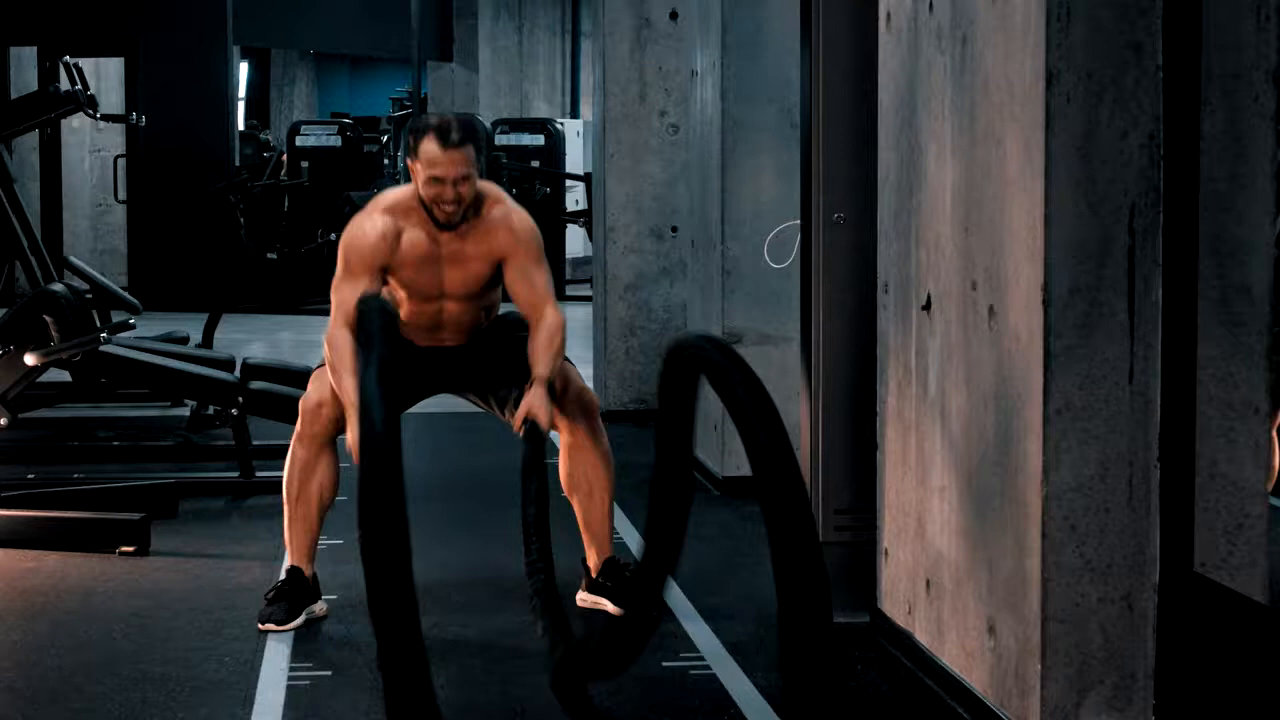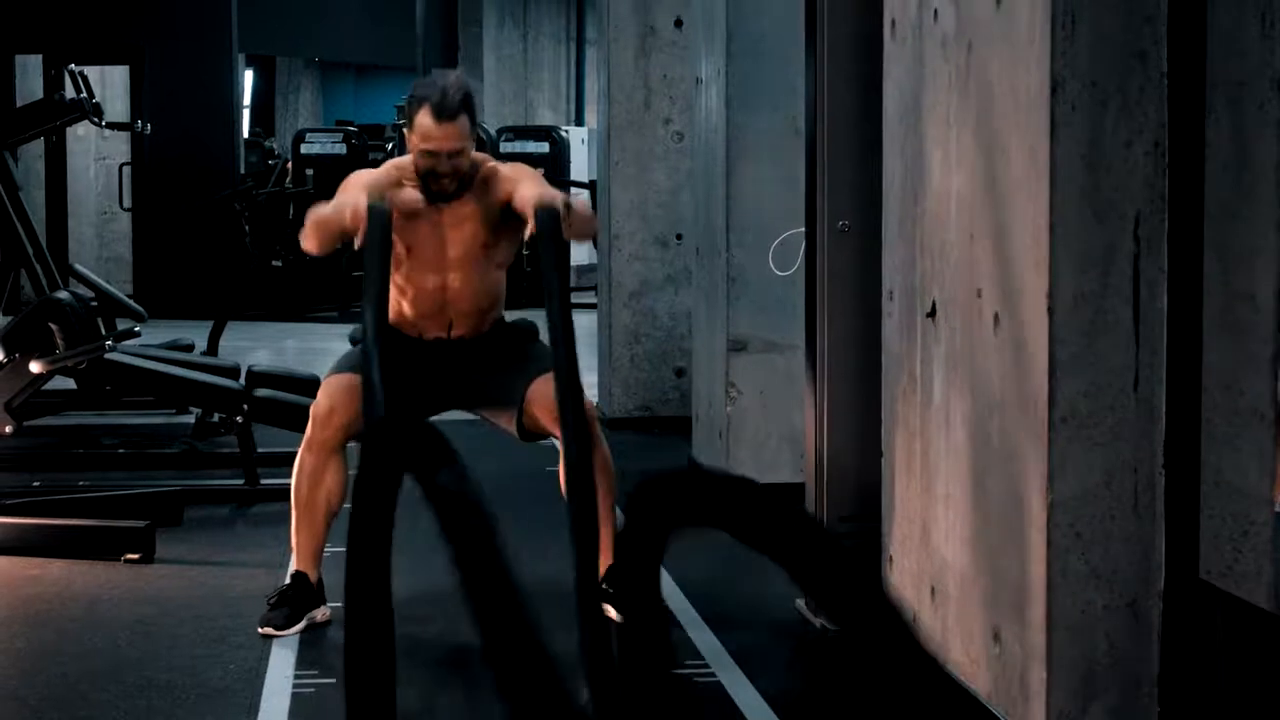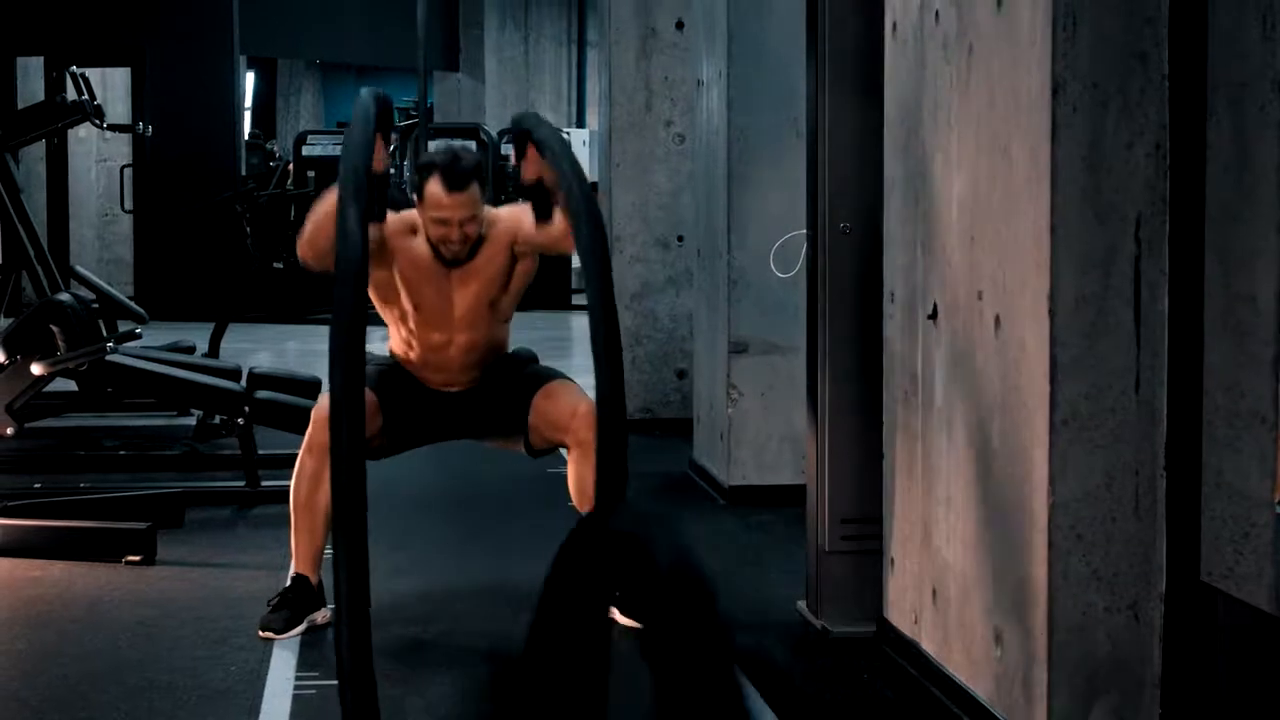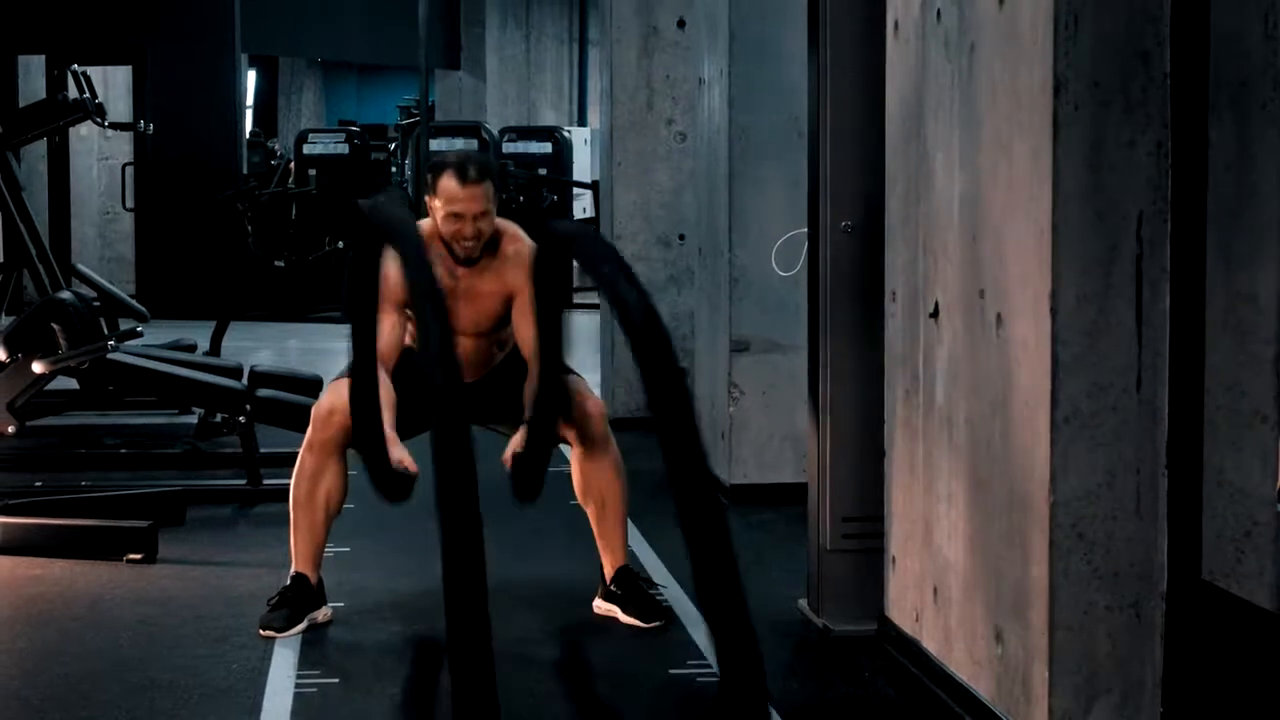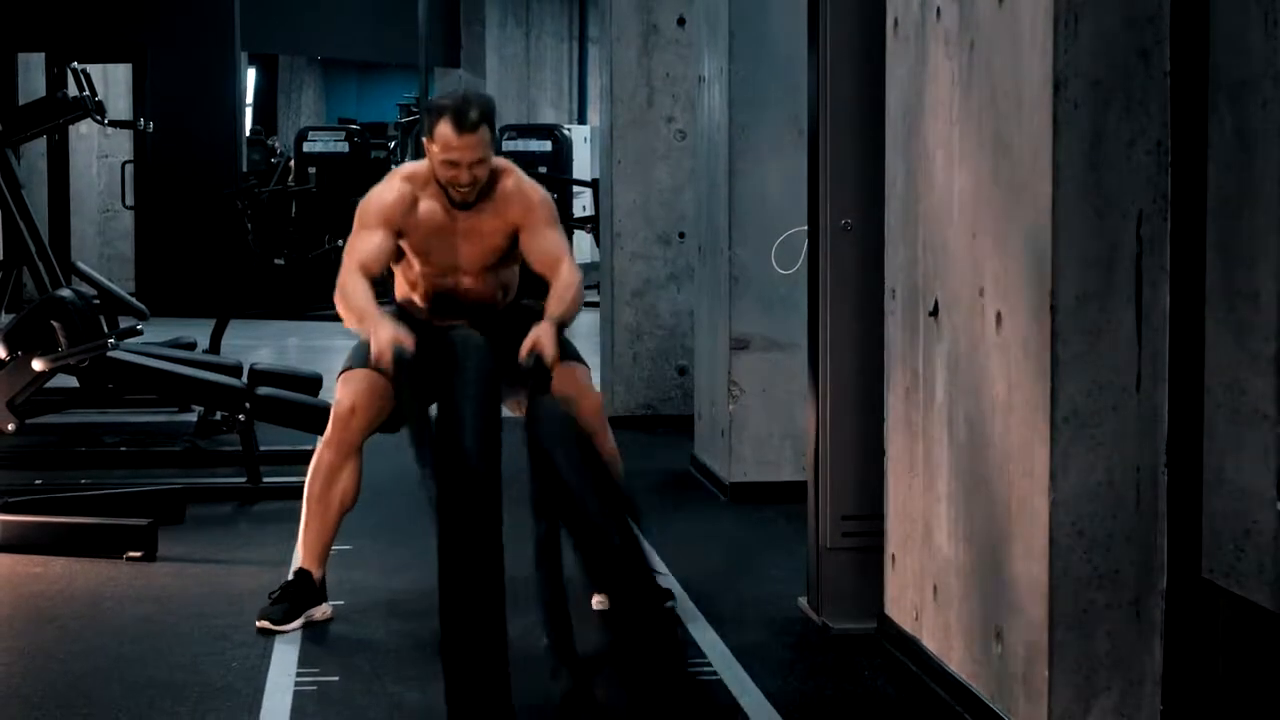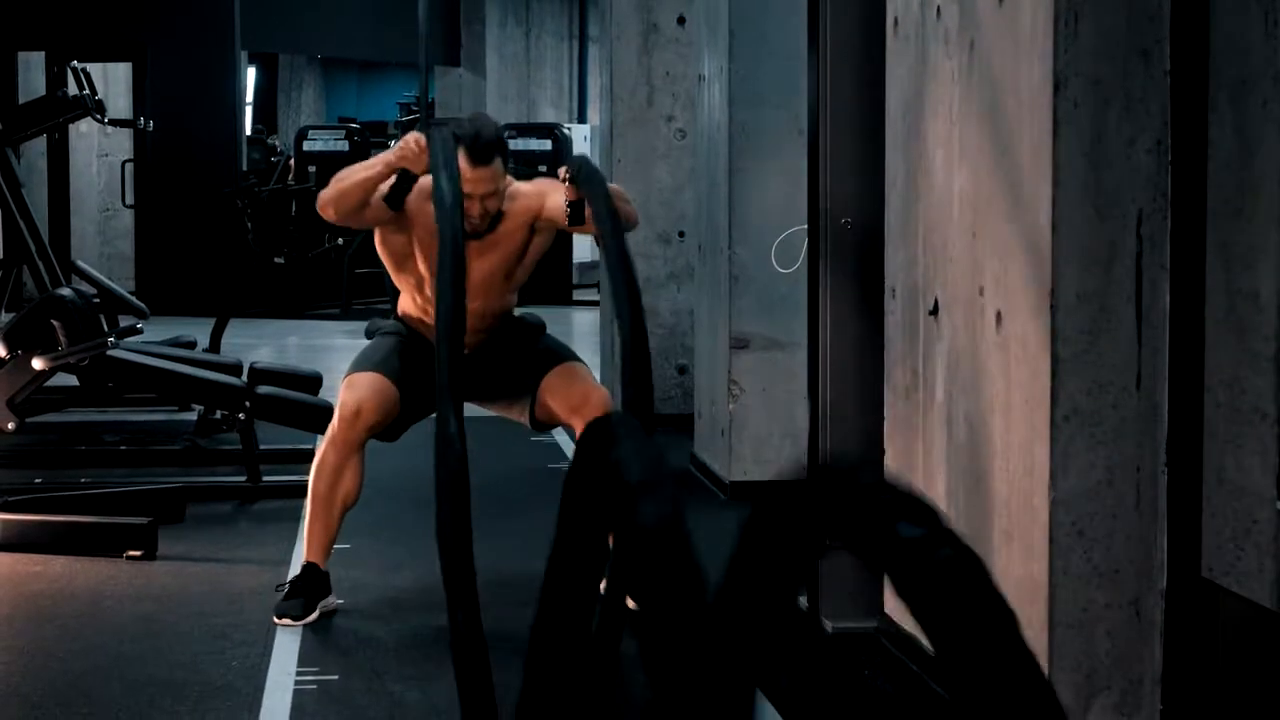
dt=0.5s
person 1, frame 1
left shoulder: (508, 221)
right shoulder: (377, 227)
left elbow: (545, 313)
right elbow: (342, 326)
left wrist: (541, 386)
right wrist: (355, 411)
left hip: (485, 342)
right hip: (395, 341)
left knee: (579, 409)
right knee: (316, 412)
left ankle: (603, 572)
right ankle: (299, 582)
person 1, frame 2
left shoulder: (504, 181)
right shoulder: (379, 184)
left elbow: (583, 225)
right elbow: (312, 238)
left wrist: (555, 204)
right wrist: (345, 213)
left hip: (491, 347)
right hip: (402, 349)
left knee: (578, 415)
right knee: (326, 418)
left ankle: (606, 576)
right ankle: (304, 584)
person 1, frame 3
left shoulder: (509, 229)
right shoulder: (391, 235)
right elbow: (312, 253)
left wrist: (549, 184)
left hip: (498, 384)
right hip: (407, 386)
left knee: (583, 419)
right knee: (326, 422)
right ankle: (304, 589)
person 1, frame 4
left shoulder: (521, 257)
right shoulder: (399, 260)
left elbow: (543, 356)
right elbow: (375, 362)
left wrist: (532, 429)
right wrist: (387, 440)
left hip: (500, 371)
right hip: (416, 370)
left knee: (592, 418)
right knee: (328, 420)
left ankle: (618, 581)
right ankle: (304, 586)
person 1, frame 5
left shoulder: (523, 195)
right shoulder: (393, 199)
left elbow: (564, 270)
right elbow: (351, 279)
left wrist: (551, 324)
right wrist: (379, 324)
left hip: (502, 335)
right hip: (416, 337)
left knee: (583, 413)
right knee: (349, 417)
left ankle: (622, 580)
right ankle: (306, 584)
person 1, frame 6
left shoulder: (531, 202)
right shoulder: (413, 202)
left elbow: (625, 218)
right elbow: (330, 206)
left wrist: (588, 199)
right wrist: (390, 162)
left hip: (502, 344)
right hip: (417, 342)
left knee: (595, 406)
right knee: (352, 413)
right ankle: (313, 576)
